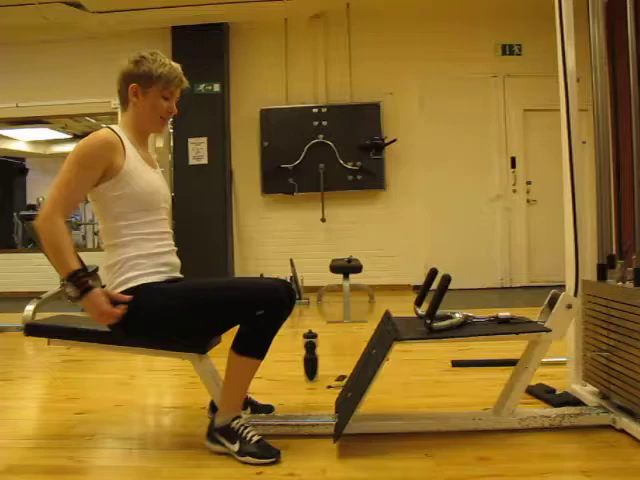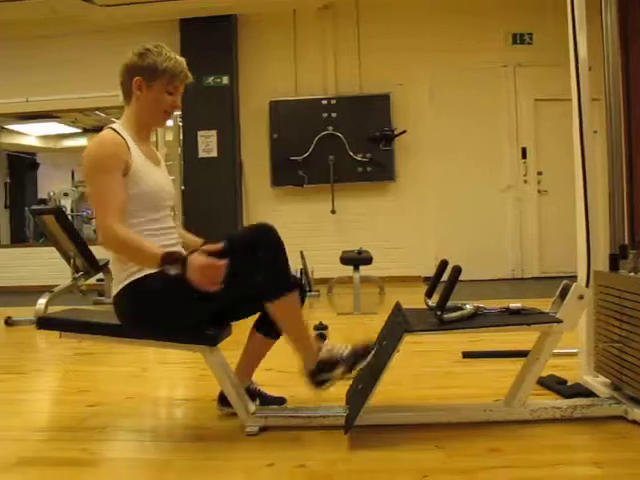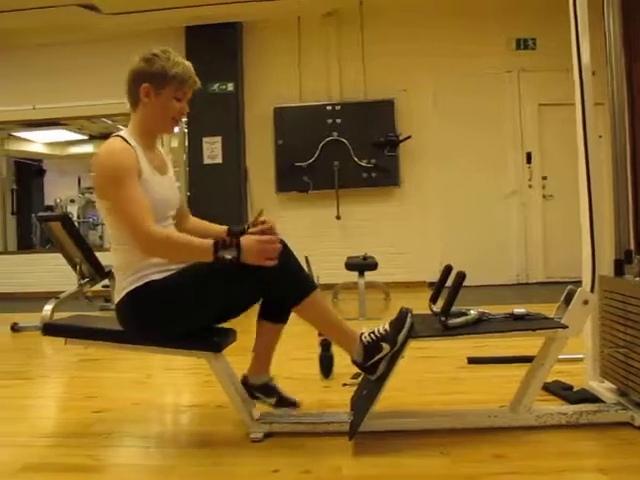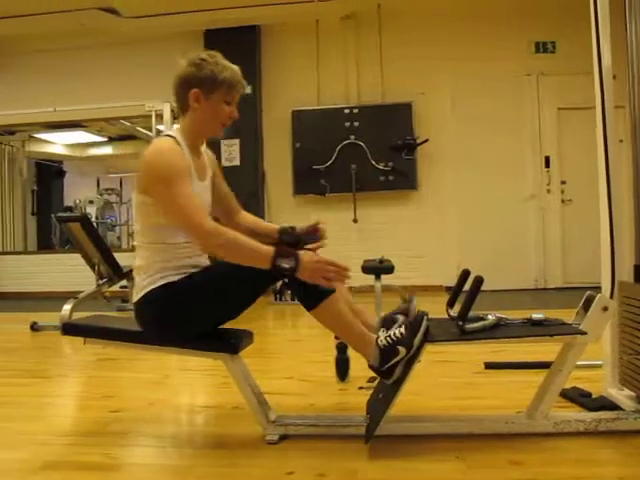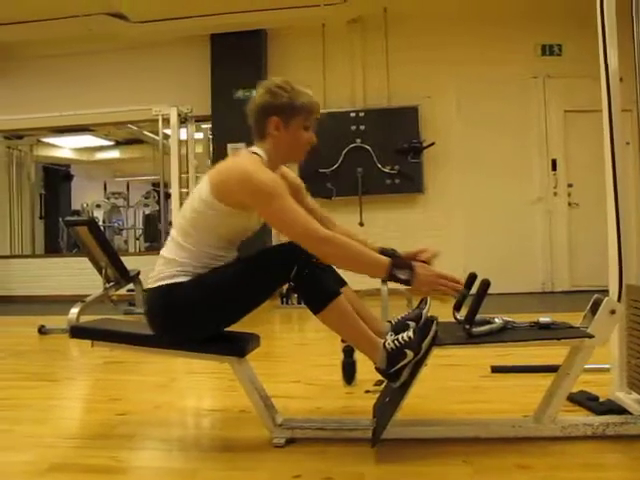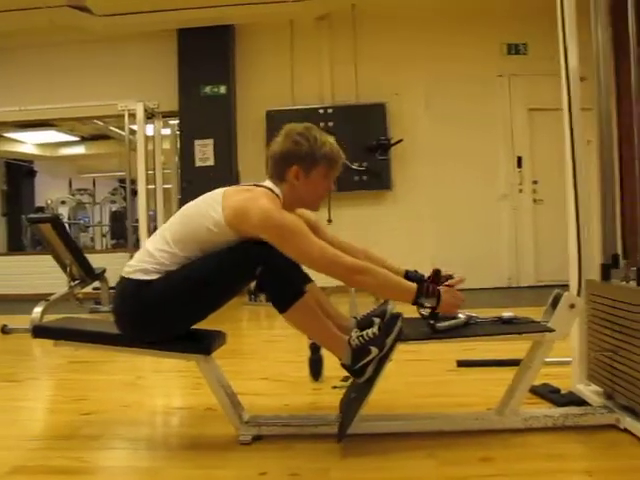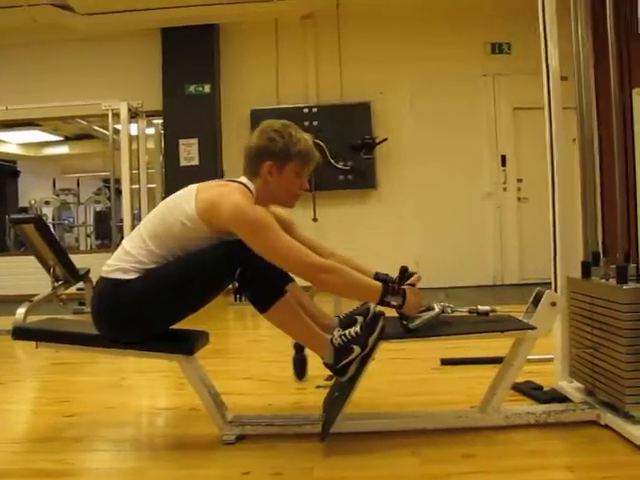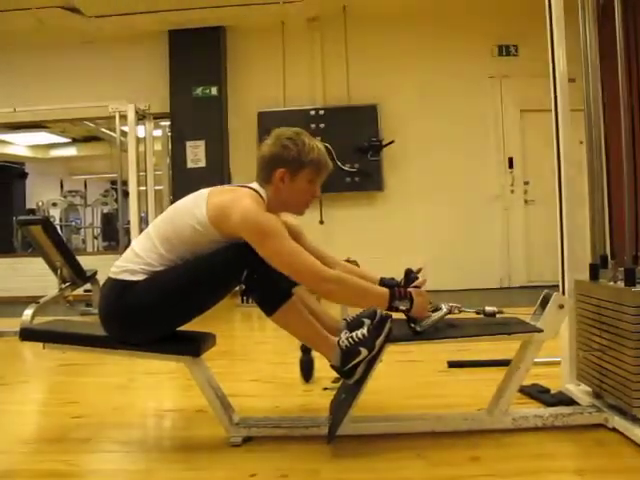
dt=0.3s
person 1, frame 1
left shoulder: (147, 155)
right shoulder: (103, 145)
right elbow: (49, 220)
right wrist: (85, 288)
left hip: (160, 292)
right hip: (138, 301)
left knee: (274, 295)
right knee: (273, 299)
left ankle: (230, 399)
right ankle: (226, 427)
person 1, frame 2
left shoulder: (148, 150)
right shoulder: (107, 146)
right elbow: (111, 232)
left wrist: (208, 249)
right wrist: (178, 264)
left hip: (175, 285)
right hip: (144, 295)
left knee: (287, 287)
right knee: (261, 240)
right ankle: (314, 361)
person 1, frame 3
left shoulder: (159, 155)
right shoulder: (116, 156)
left elbow: (183, 224)
right elbow: (148, 238)
left wrist: (237, 234)
right wrist: (233, 251)
left hip: (170, 290)
right hip: (144, 302)
left knee: (270, 259)
right knee: (271, 259)
left ankle: (257, 379)
right ankle: (360, 349)
person 1, frame 4
left shoulder: (204, 157)
right shoulder: (165, 155)
left elbow: (235, 217)
right elbow: (207, 234)
left wrist: (288, 236)
right wrist: (288, 260)
left hip: (190, 289)
right hip: (163, 303)
left knee: (299, 252)
right knee: (293, 264)
left ankle: (373, 332)
right ankle: (376, 353)
person 1, frame 5
left shoulder: (278, 175)
right shoulder: (249, 174)
left elbow: (332, 230)
right elbow: (321, 243)
left wrist: (398, 257)
right wrist: (402, 272)
left hip: (197, 292)
right hip: (173, 302)
left knee: (302, 260)
right knee: (296, 261)
left ankle: (386, 336)
right ankle: (386, 355)
person 1, frame 6
left shoulder: (287, 209)
right shoulder: (265, 210)
left elbow: (354, 255)
right elbow: (350, 272)
left wrist: (418, 280)
right wrist: (429, 296)
left hip: (160, 293)
right hip: (141, 302)
left knee: (274, 261)
right knee: (264, 258)
left ankle: (351, 332)
right ankle: (351, 353)
person 1, frame 7
left shoulder: (262, 208)
right shoulder: (238, 205)
left elbow: (325, 256)
right elbow: (317, 272)
left wrist: (387, 281)
right wrist: (393, 296)
left hip: (141, 294)
right hip: (118, 302)
left knee: (257, 260)
right knee: (243, 259)
left ankle: (333, 329)
right ankle: (333, 351)
person 1, frame 8
left shoulder: (271, 215)
right shoulder: (248, 211)
left elbow: (332, 266)
right elbow: (322, 282)
left wrist: (393, 286)
right wrist: (400, 301)
left hip: (148, 296)
right hip: (126, 303)
left knee: (266, 263)
right knee: (250, 263)
left ankle: (340, 332)
right ankle: (340, 353)
